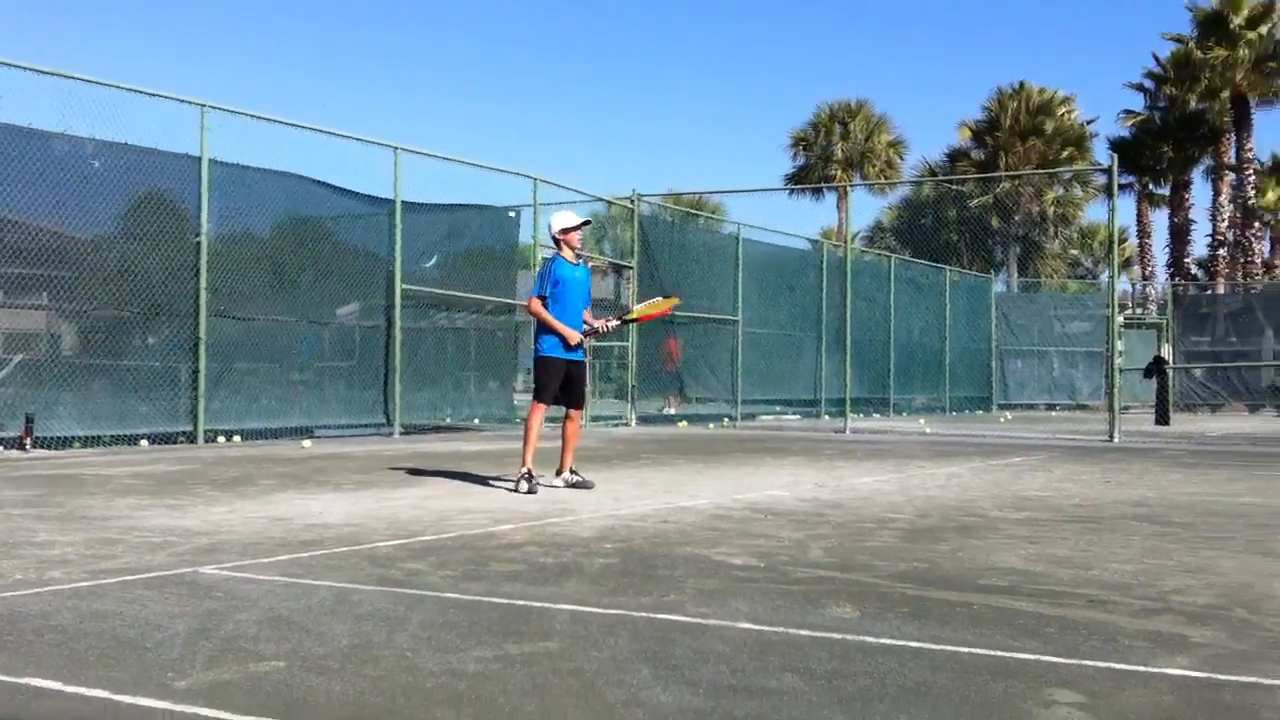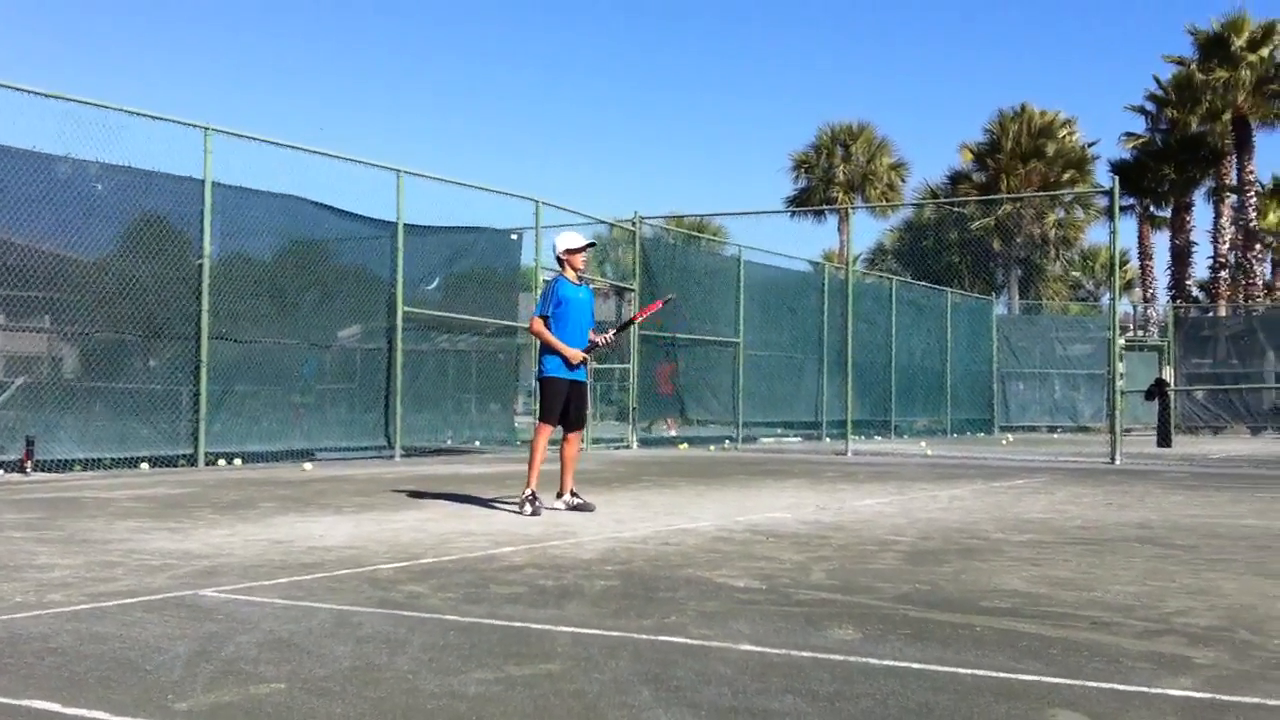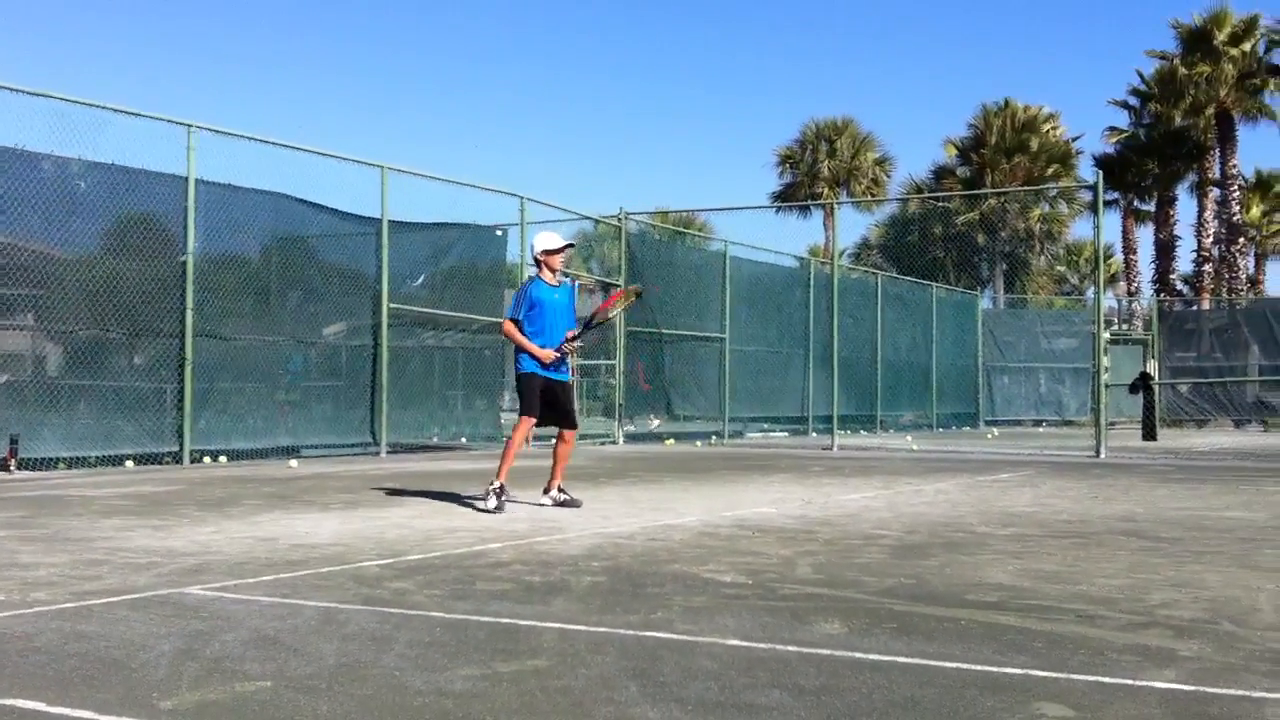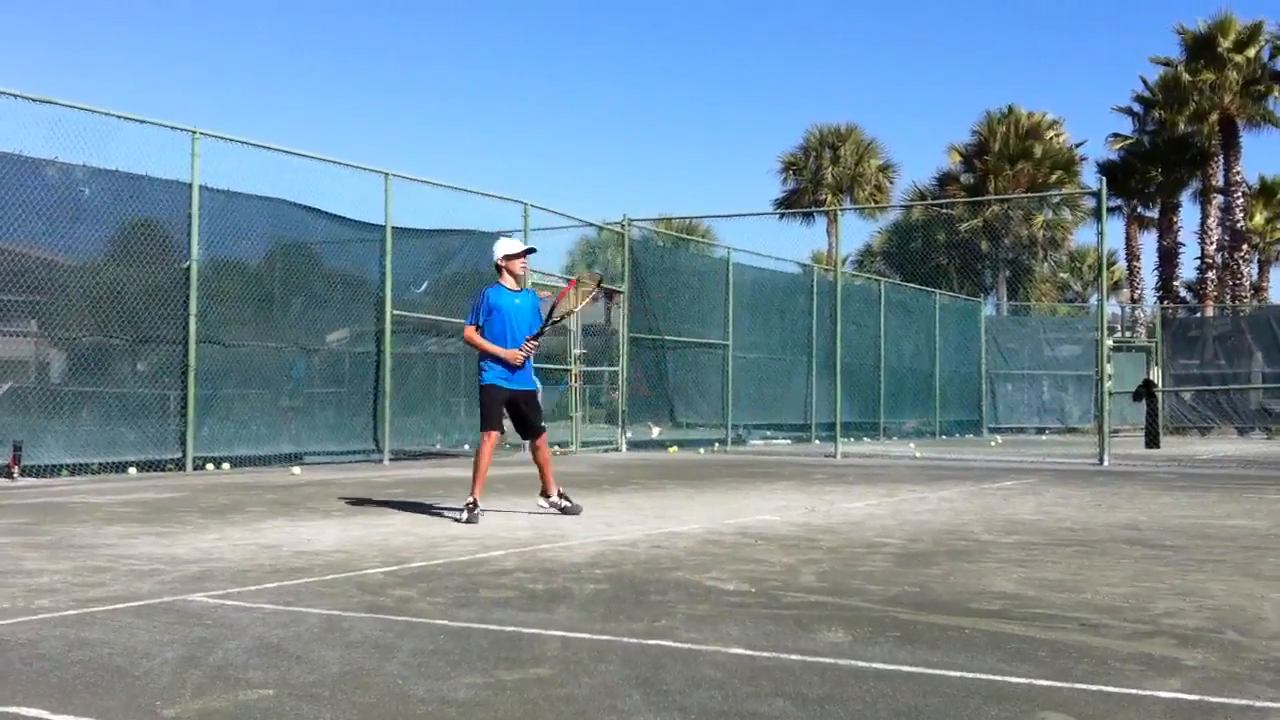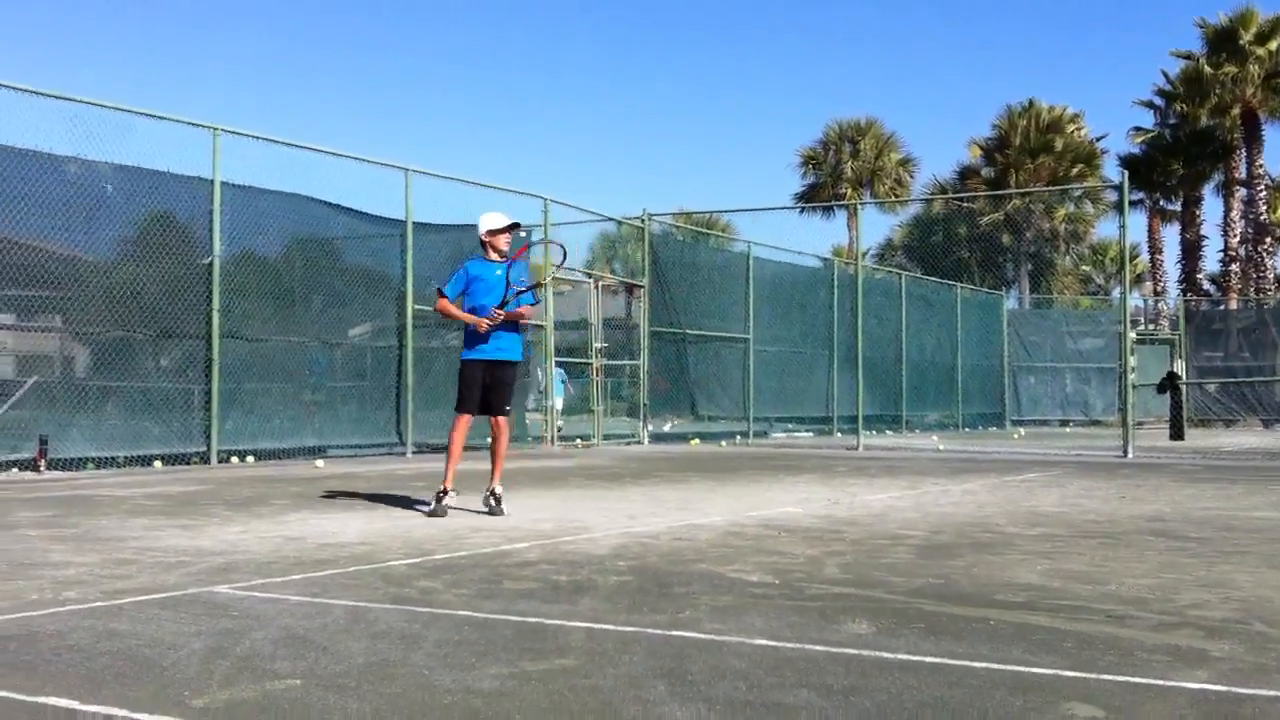
dt=0.3s
person 1, frame 1
left shoulder: (584, 270)
right shoulder: (552, 266)
right elbow: (533, 305)
left wrist: (594, 321)
right wrist: (564, 331)
left hip: (576, 352)
right hip: (551, 348)
left knee: (575, 411)
right knee: (540, 404)
left ankle: (565, 471)
right ankle: (526, 471)
person 1, frame 2
left shoulder: (587, 291)
right shoulder: (556, 286)
right elbow: (535, 325)
left wrist: (598, 338)
right wrist: (566, 350)
left hip: (578, 372)
right hip: (555, 368)
left knee: (573, 432)
right knee: (546, 426)
left ankle: (566, 494)
right ankle: (530, 492)
person 1, frame 3
left shoulder: (568, 290)
right shoulder: (530, 289)
right elbow: (508, 327)
left wrist: (571, 343)
right wrist: (537, 352)
left hip: (558, 371)
right hip: (531, 367)
left knee: (568, 430)
right knee: (528, 420)
left ankle: (553, 490)
right ankle: (497, 485)
person 1, frame 4
left shoulder: (531, 298)
right shoulder: (489, 295)
right elbow: (469, 334)
left wrist: (532, 347)
right wrist: (503, 353)
left hip: (524, 380)
right hip: (494, 378)
left knee: (539, 439)
right knee: (491, 435)
left ankle: (551, 494)
right ankle: (473, 500)
person 1, frame 5
left shoulder: (520, 270)
right shoulder: (470, 269)
left elbow: (528, 310)
right elbow: (442, 302)
left wrist: (506, 312)
right wrist: (472, 319)
left hip: (507, 356)
right hip: (475, 354)
left knee: (500, 421)
right knee: (462, 418)
left ankle: (493, 491)
right ankle: (446, 490)
